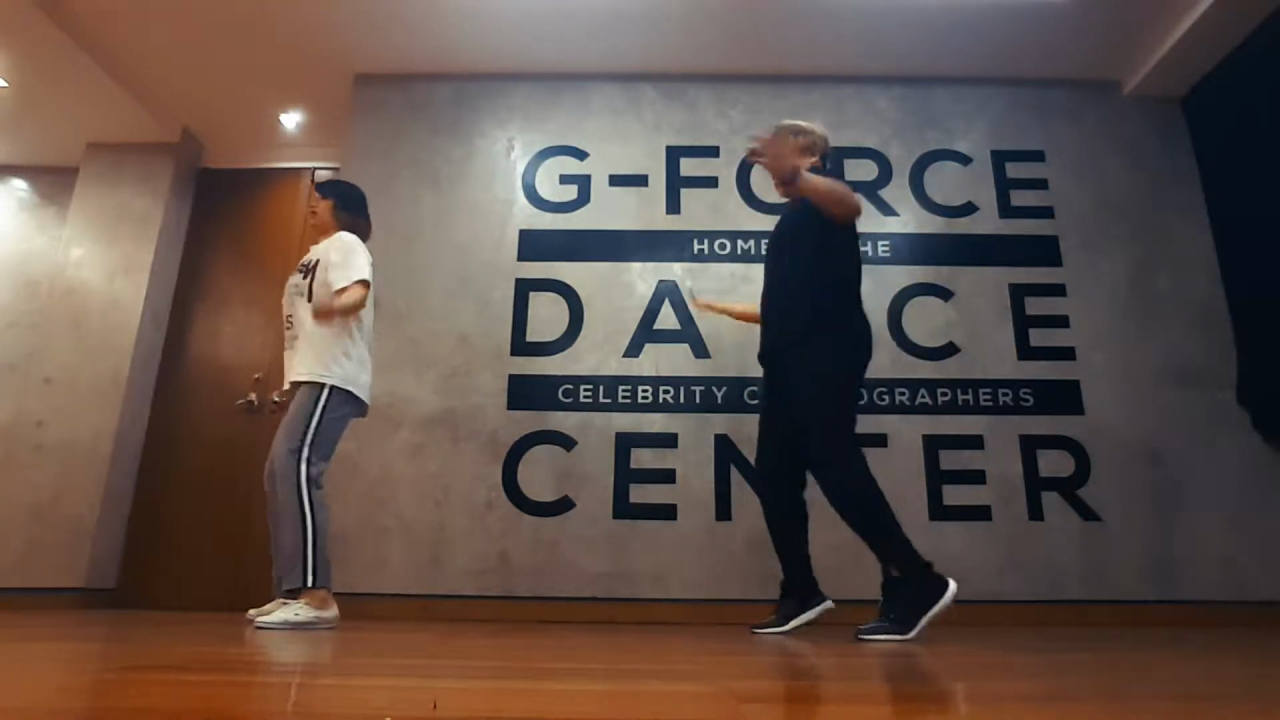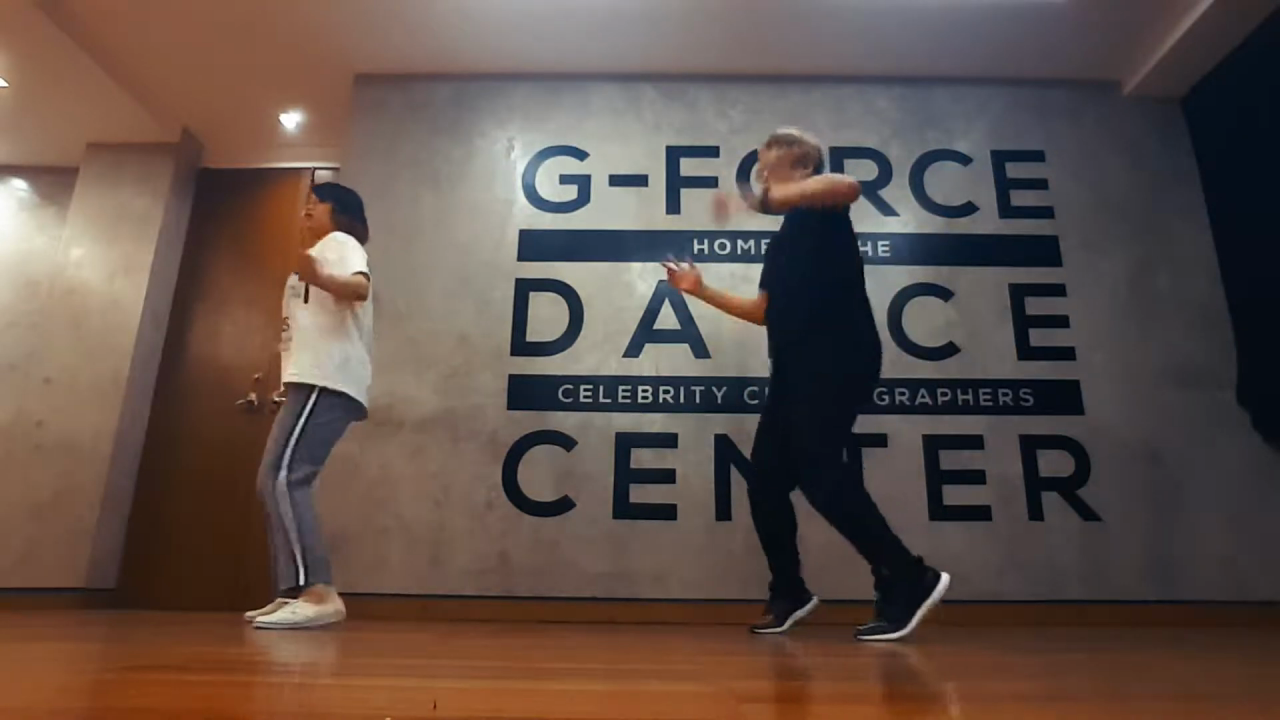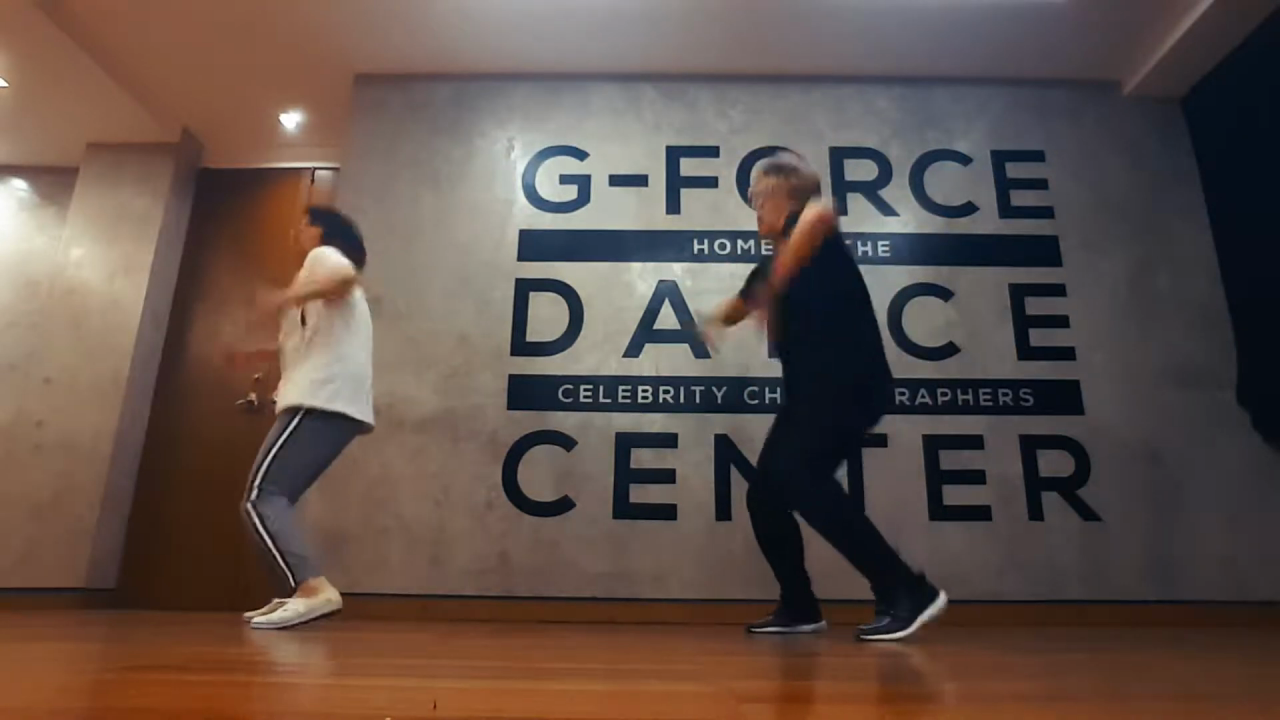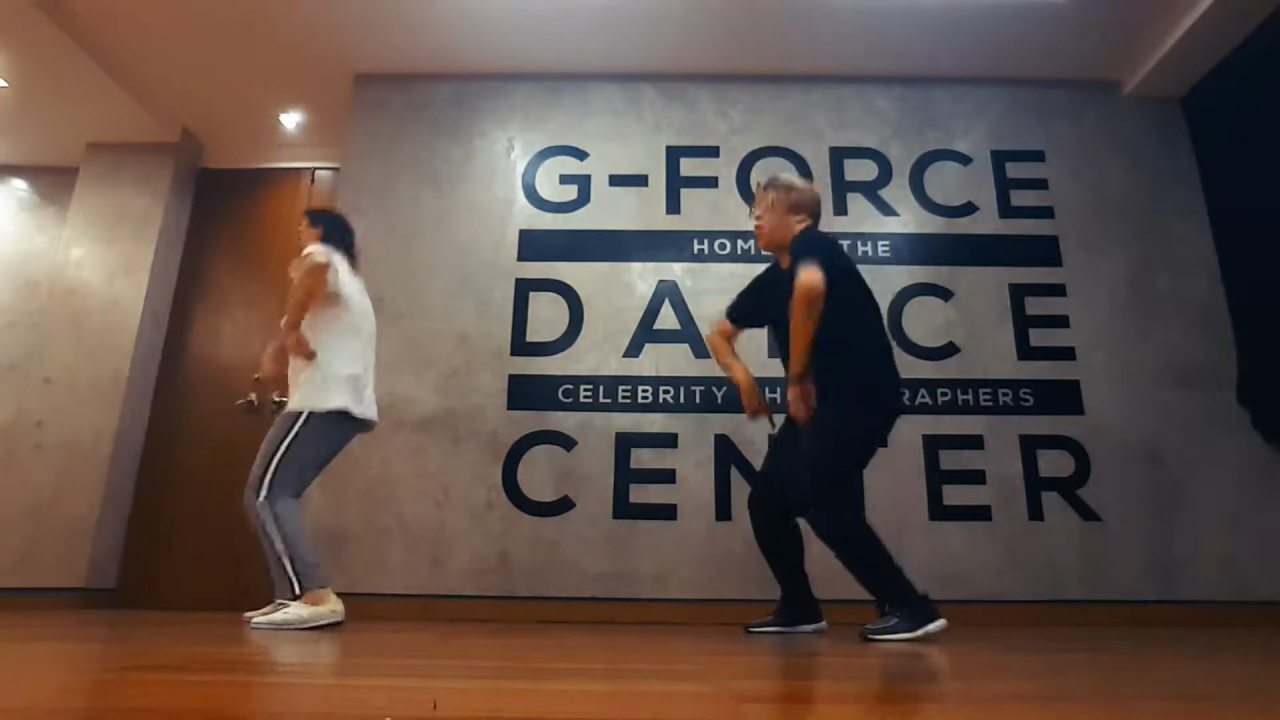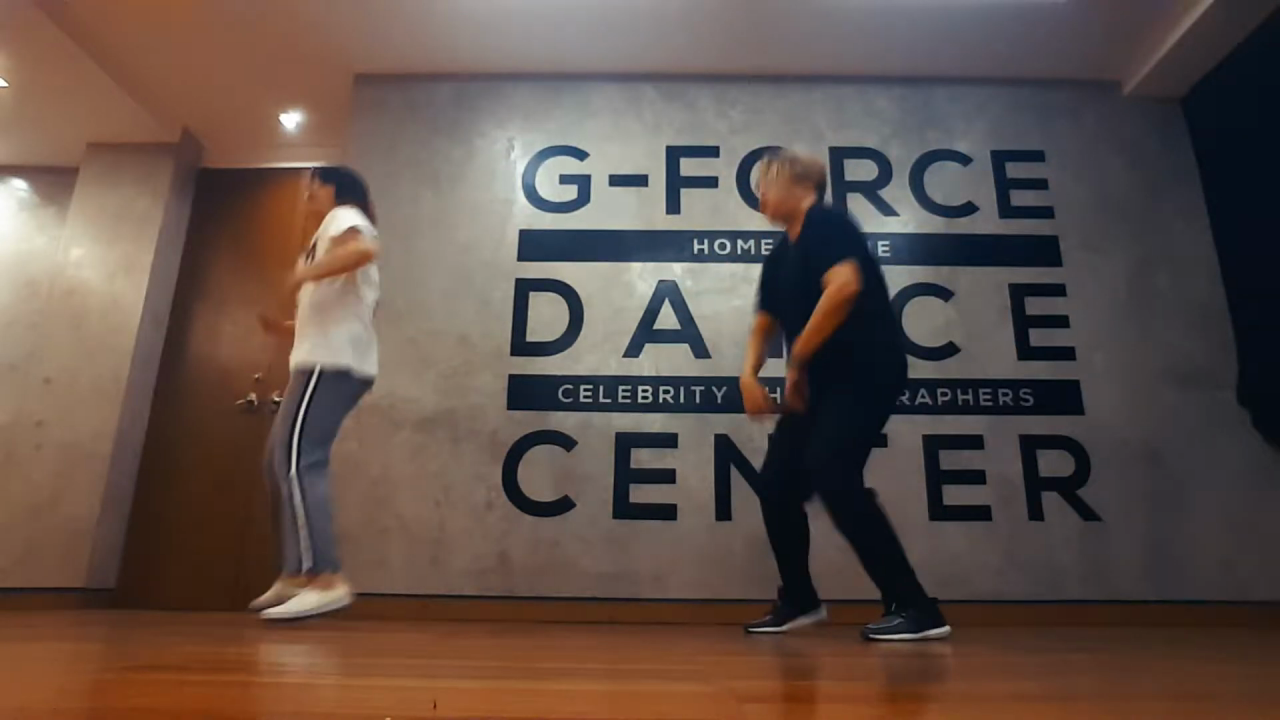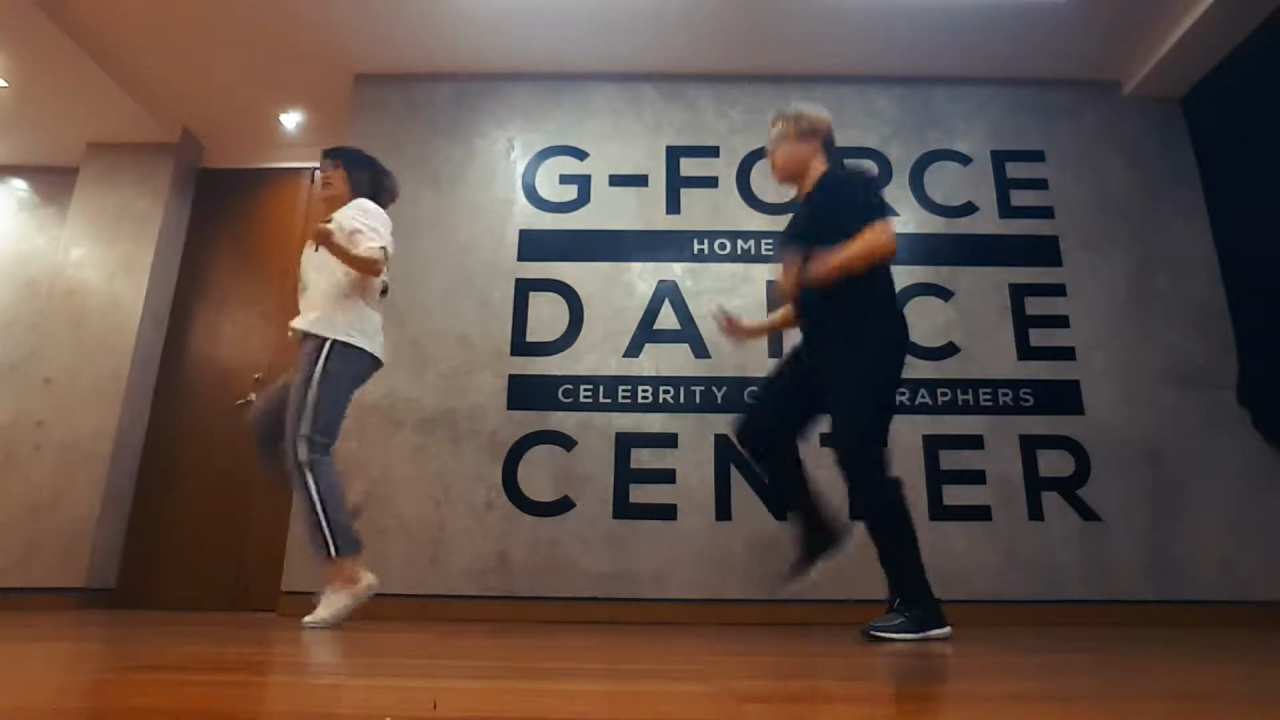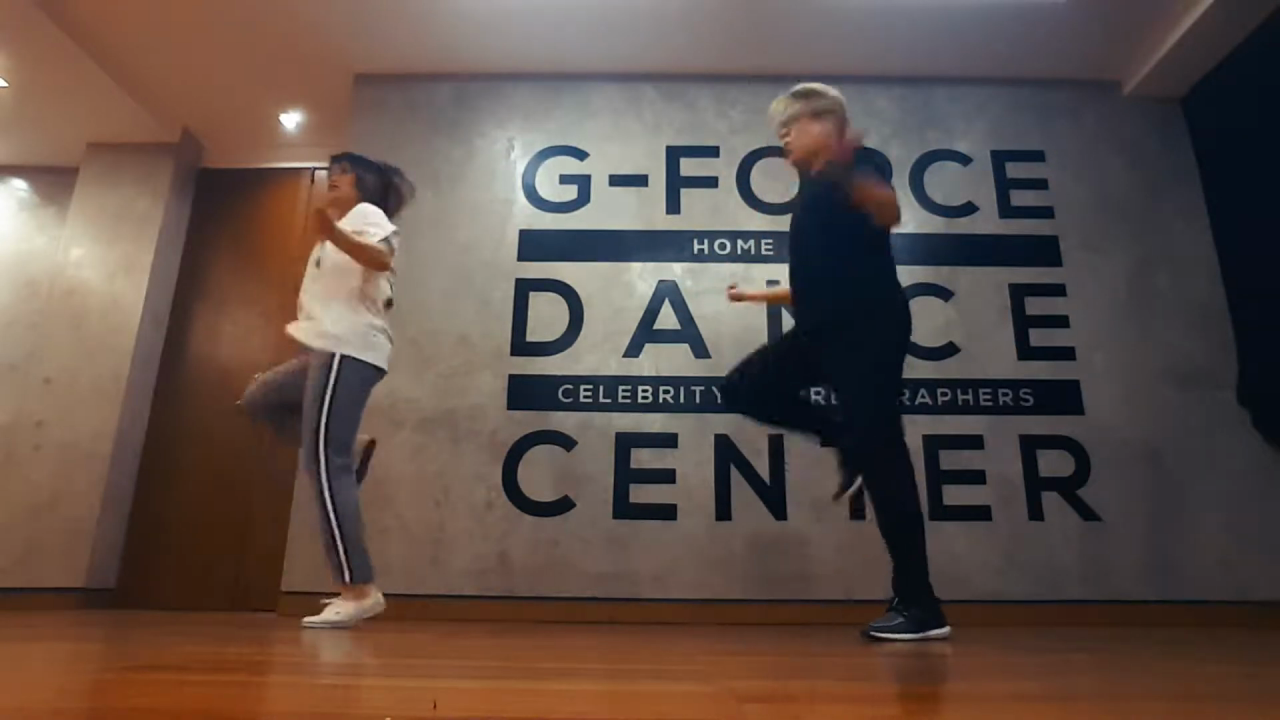
dt=0.1s
person 1, frame 1
left shoulder: (819, 197)
right shoulder: (793, 220)
left elbow: (848, 204)
left wrist: (792, 173)
right wrist: (716, 307)
left hip: (829, 350)
right hip: (788, 358)
left knee: (833, 462)
right knee: (775, 475)
left ankle: (914, 580)
right ankle: (801, 593)
person 1, frame 2
left shoulder: (820, 213)
right shoulder: (785, 238)
left elbow: (847, 187)
right elbow: (762, 311)
left wrist: (775, 195)
right wrist: (698, 289)
left hip: (836, 359)
right hip: (795, 370)
left knee: (818, 467)
right knee: (765, 479)
left ankle: (909, 577)
right ankle: (789, 595)
person 1, frame 3
left shoulder: (809, 238)
right shoulder: (774, 265)
left elbow: (817, 217)
right elbow: (734, 308)
left wrist: (772, 286)
right wrist: (716, 318)
left hip: (850, 382)
right hip: (810, 389)
left knee: (799, 477)
right knee: (764, 494)
left ankle: (907, 590)
right ankle: (798, 606)
person 1, frame 4
left shoulder: (813, 247)
right shoulder: (768, 283)
left elbow: (809, 289)
right elbow: (719, 334)
left wrist: (800, 375)
right wrist: (742, 375)
left hip: (862, 396)
right hip: (815, 402)
left knee: (804, 483)
right knee: (767, 500)
left ankle: (908, 603)
right ankle: (798, 607)
person 1, frame 5
left shoulder: (830, 224)
right shoulder: (778, 260)
left elbow: (845, 286)
right elbow: (761, 330)
left wrist: (797, 360)
right wrist: (749, 376)
left hip: (867, 374)
right hip: (818, 387)
left knee: (832, 475)
right knee: (776, 483)
left ankle: (911, 604)
right ankle: (797, 599)
person 1, frame 6
left shoulder: (846, 184)
right shoulder: (800, 216)
left elbow: (883, 242)
left wrist: (812, 273)
right wrist: (756, 327)
left hip: (867, 343)
right hip: (820, 346)
left knee: (860, 461)
right knee: (758, 430)
left ankle: (918, 605)
right ankle: (815, 528)
person 1, frame 7
left shoulder: (853, 166)
right shoulder: (810, 196)
left elbow: (888, 213)
left wrist: (847, 167)
right wrist: (764, 295)
left hip: (869, 328)
right hip: (819, 329)
left knee: (879, 451)
right knee: (744, 387)
left ankle: (919, 604)
right ankle: (845, 433)
person 2, frame 1
left shoulder: (345, 244)
right shoulder: (319, 255)
left elbow: (358, 293)
left wrist: (335, 306)
right wrist: (296, 386)
left hip: (330, 380)
right hip: (311, 379)
left knee: (296, 469)
right knee: (279, 475)
left ankle: (316, 597)
right ankle: (292, 592)
person 2, frame 2
left shoulder: (339, 244)
right shoulder: (321, 253)
left elbow: (359, 287)
left wrist: (317, 275)
left hip: (326, 381)
right hip: (316, 382)
left knee: (282, 477)
right knee: (278, 479)
left ankle: (320, 595)
right ankle: (296, 592)
person 2, frame 3
left shoulder: (324, 259)
right shoulder: (317, 271)
left elbow: (346, 278)
left wrist: (288, 298)
left hip: (320, 401)
right hip: (327, 402)
left knee: (260, 495)
right knee: (273, 494)
left ankle: (313, 587)
right ankle: (295, 593)
person 2, frame 4
left shoulder: (319, 259)
right shoulder: (341, 284)
left elbow: (316, 269)
left wrist: (289, 331)
right wrist: (281, 354)
left hip: (324, 401)
right hip: (341, 402)
left knee: (267, 496)
right knee: (273, 495)
left ankle: (315, 598)
right ankle: (293, 595)
person 2, frame 5
left shoulder: (345, 216)
right shoulder: (333, 234)
left elbow: (365, 250)
left wrist: (307, 274)
right wrist: (289, 327)
left hip: (331, 363)
right hip: (327, 364)
left knee: (295, 462)
right knee: (286, 464)
left ankle: (325, 579)
right ankle: (296, 577)
person 2, frame 6
left shoulder: (362, 210)
right shoulder: (338, 218)
left elbow: (374, 264)
left wrist: (329, 244)
left hip: (340, 342)
right hip: (325, 341)
left knee: (306, 447)
right knee: (266, 423)
left ankle: (349, 572)
right ankle: (330, 499)
person 2, frame 7
left shoulder: (367, 214)
right shoulder: (341, 221)
left elbow: (382, 259)
left wrist: (334, 234)
left hip: (346, 352)
right hip: (327, 350)
left knee: (324, 459)
right knee: (259, 399)
left ankle: (358, 589)
right ankle: (350, 454)
